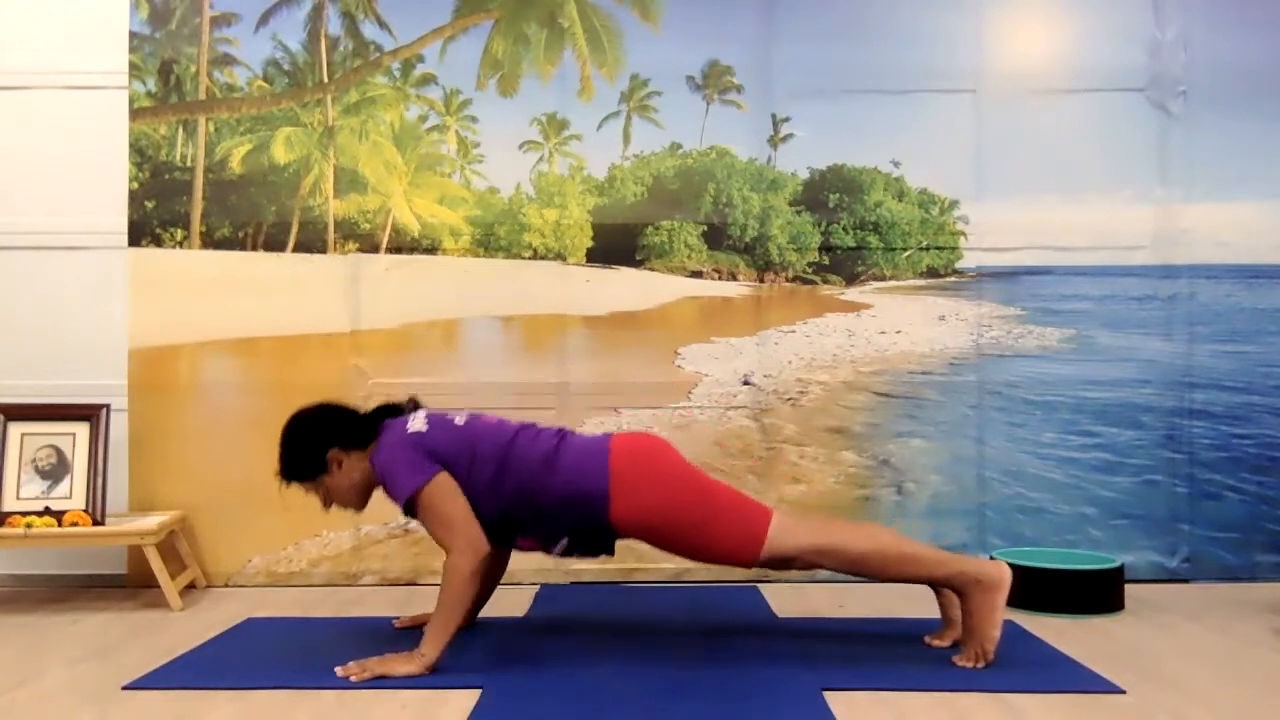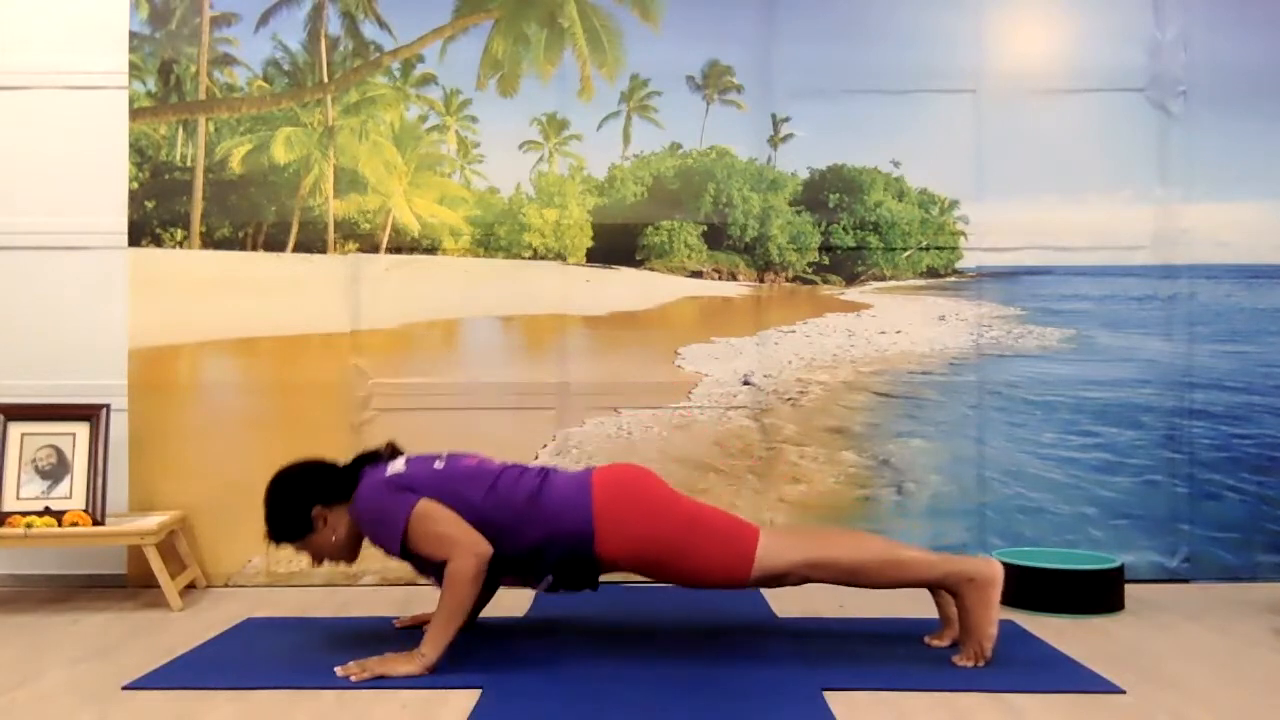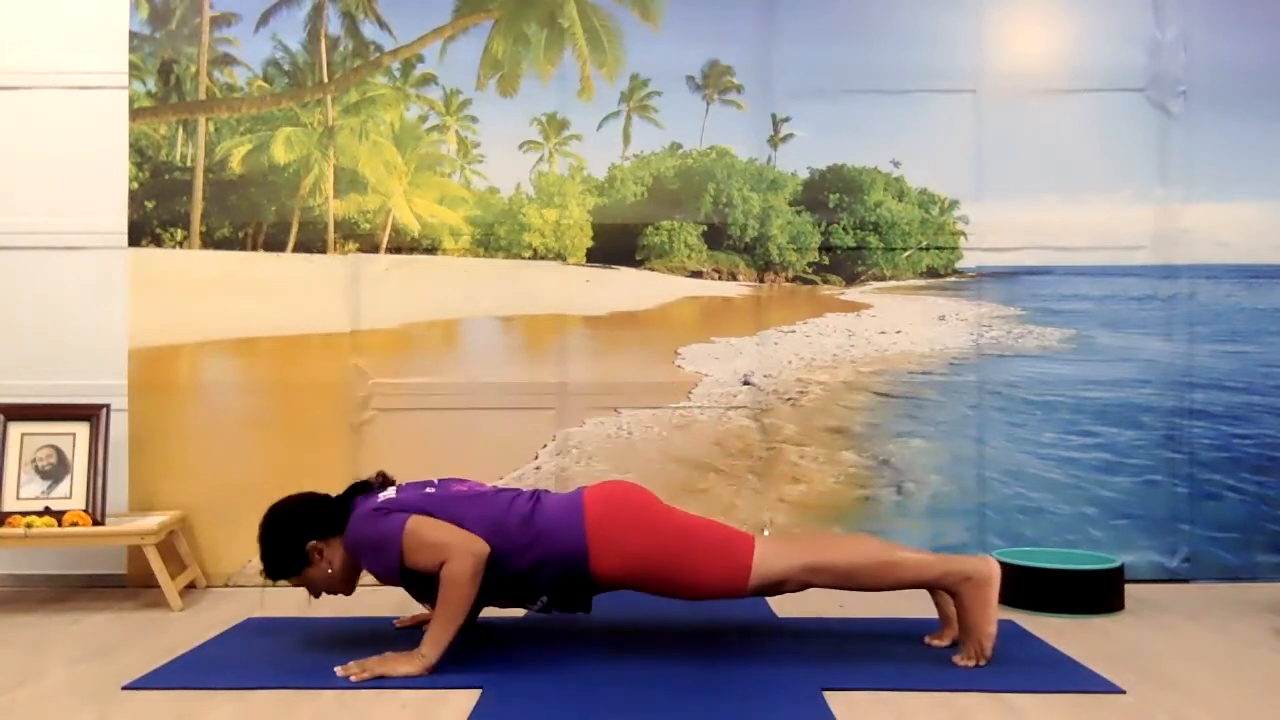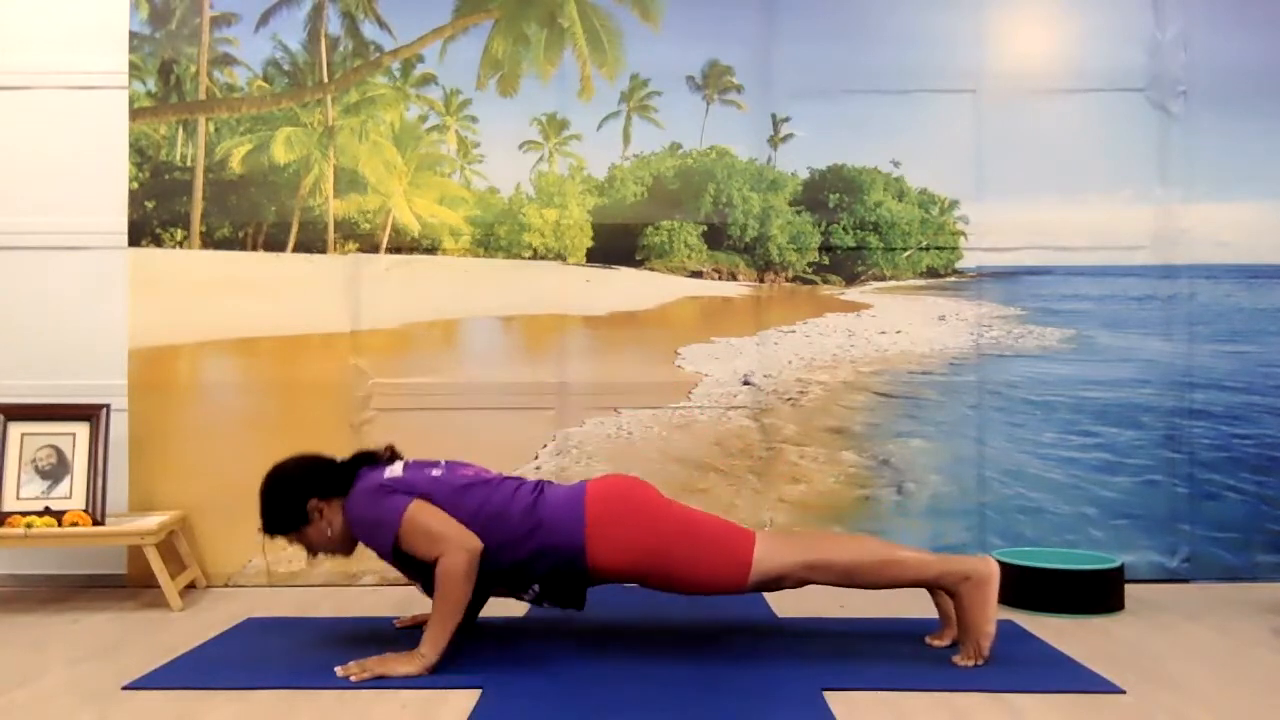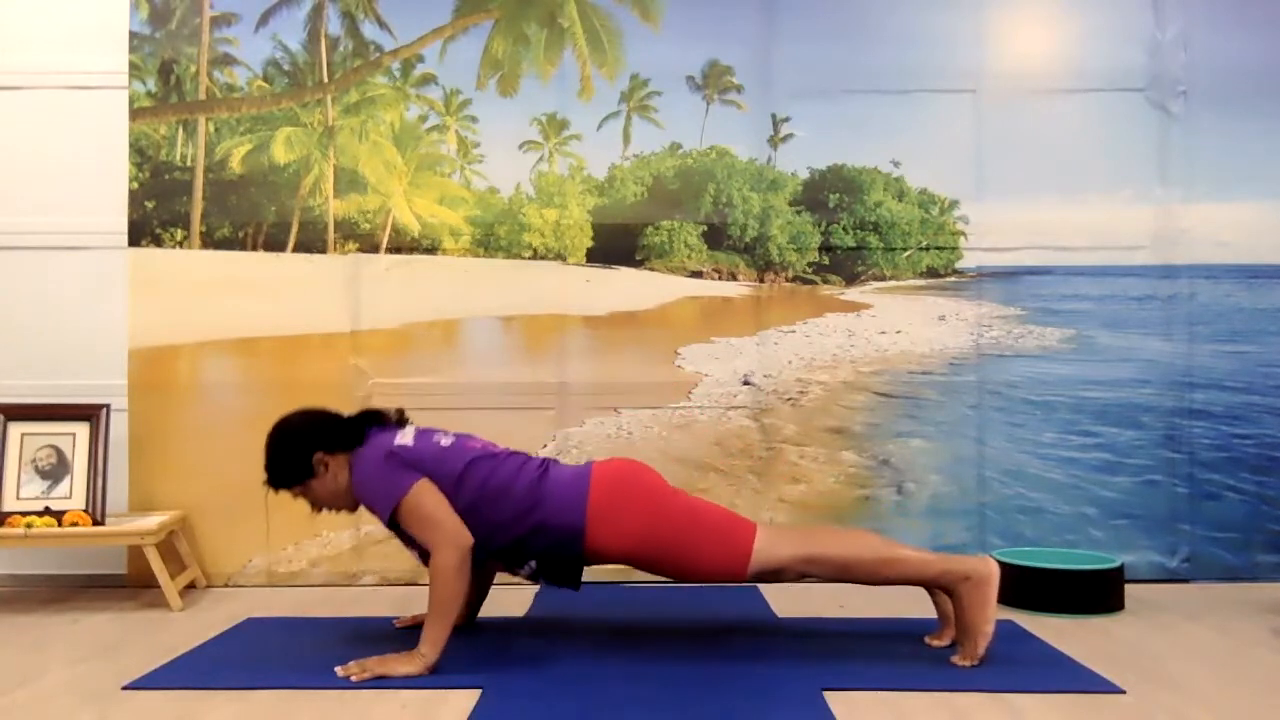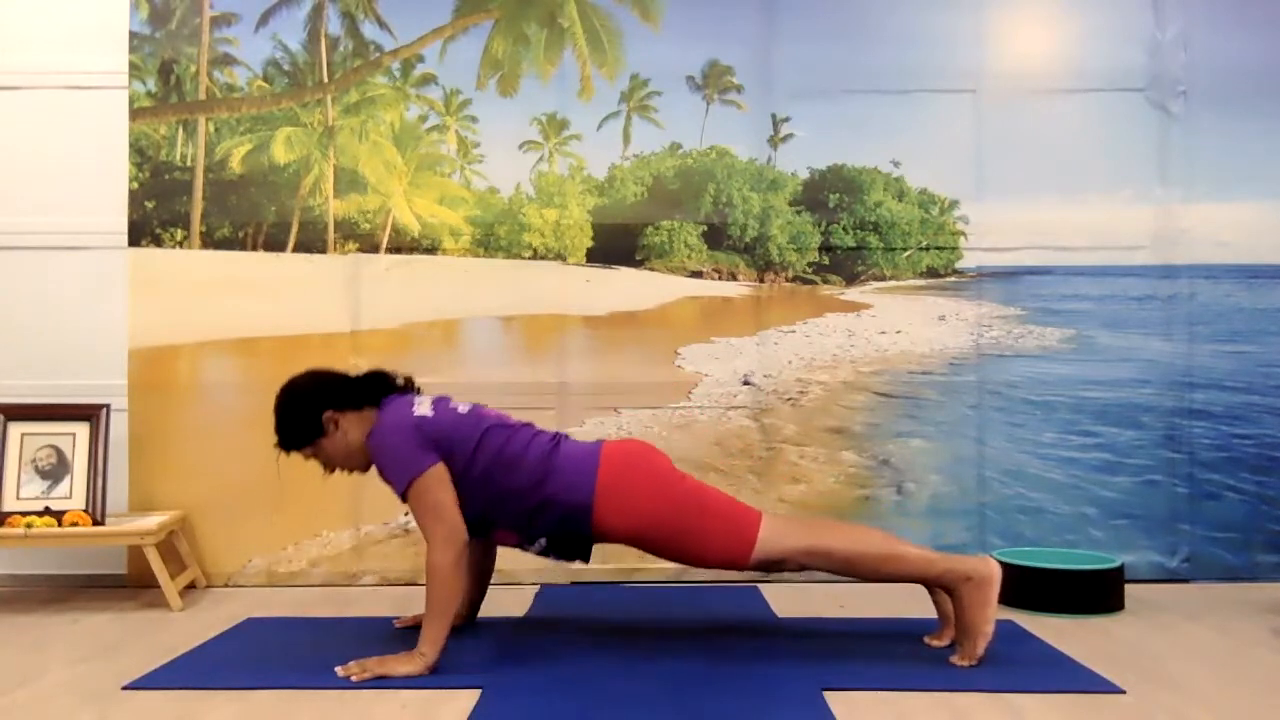
dt=0.2s
person 1, frame 1
left shoulder: (392, 458)
right shoulder: (413, 440)
left elbow: (471, 547)
right elbow: (497, 529)
left wrist: (426, 650)
right wrist: (457, 610)
left hip: (629, 485)
right hip: (624, 471)
left knee: (797, 543)
right knee: (789, 540)
left ankle: (970, 574)
right ankle: (945, 580)
person 1, frame 2
left shoulder: (373, 505)
right shoulder: (396, 480)
left elbow: (473, 552)
left wrist: (426, 652)
right wrist: (456, 612)
left hip: (614, 517)
right hip: (609, 500)
left knee: (789, 557)
right knee: (779, 556)
left ankle: (964, 573)
right ankle: (943, 577)
person 1, frame 3
left shoulder: (368, 530)
right shoulder: (389, 504)
left elbow: (469, 553)
left wrist: (425, 652)
right wrist: (452, 613)
left hip: (608, 536)
right hip: (603, 518)
left knee: (786, 564)
right knee: (778, 562)
left ankle: (961, 572)
right ankle: (941, 573)
person 1, frame 4
left shoulder: (368, 502)
right shoulder: (395, 478)
left elbow: (462, 550)
left wrist: (425, 654)
right wrist: (455, 613)
left hip: (609, 531)
right hip: (604, 512)
left knee: (785, 561)
right knee: (779, 559)
left ankle: (963, 572)
right ankle: (938, 576)
person 1, frame 5
left shoulder: (374, 466)
right shoulder: (404, 445)
left elbow: (455, 547)
right elbow: (482, 528)
left wrist: (425, 653)
right wrist: (459, 614)
left hip: (612, 514)
right hip: (607, 496)
left knee: (785, 553)
right knee: (776, 554)
left ankle: (961, 572)
right ankle: (942, 574)
person 1, frame 6
left shoulder: (393, 433)
right shoulder: (417, 418)
left elbow: (447, 544)
right elbow: (481, 524)
left wrist: (424, 654)
right wrist: (461, 614)
left hip: (620, 493)
right hip: (617, 479)
left knee: (785, 545)
right knee: (779, 543)
left ankle: (963, 573)
right ankle: (942, 575)
